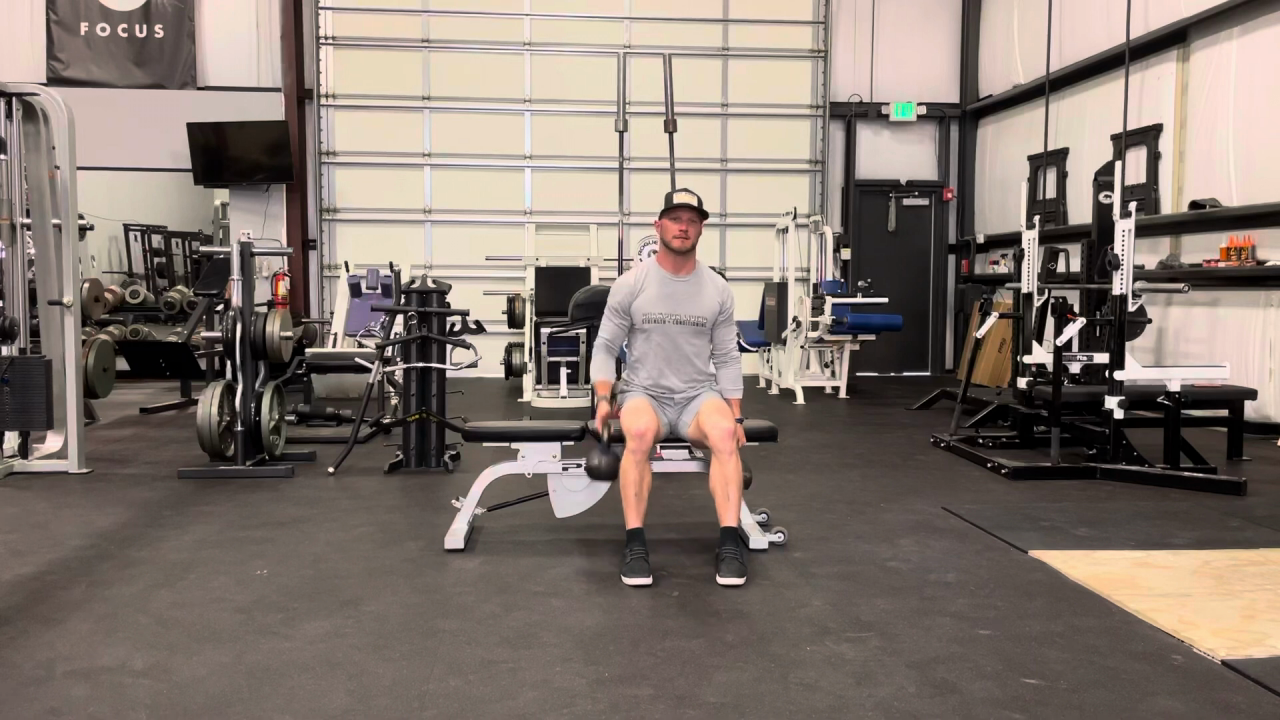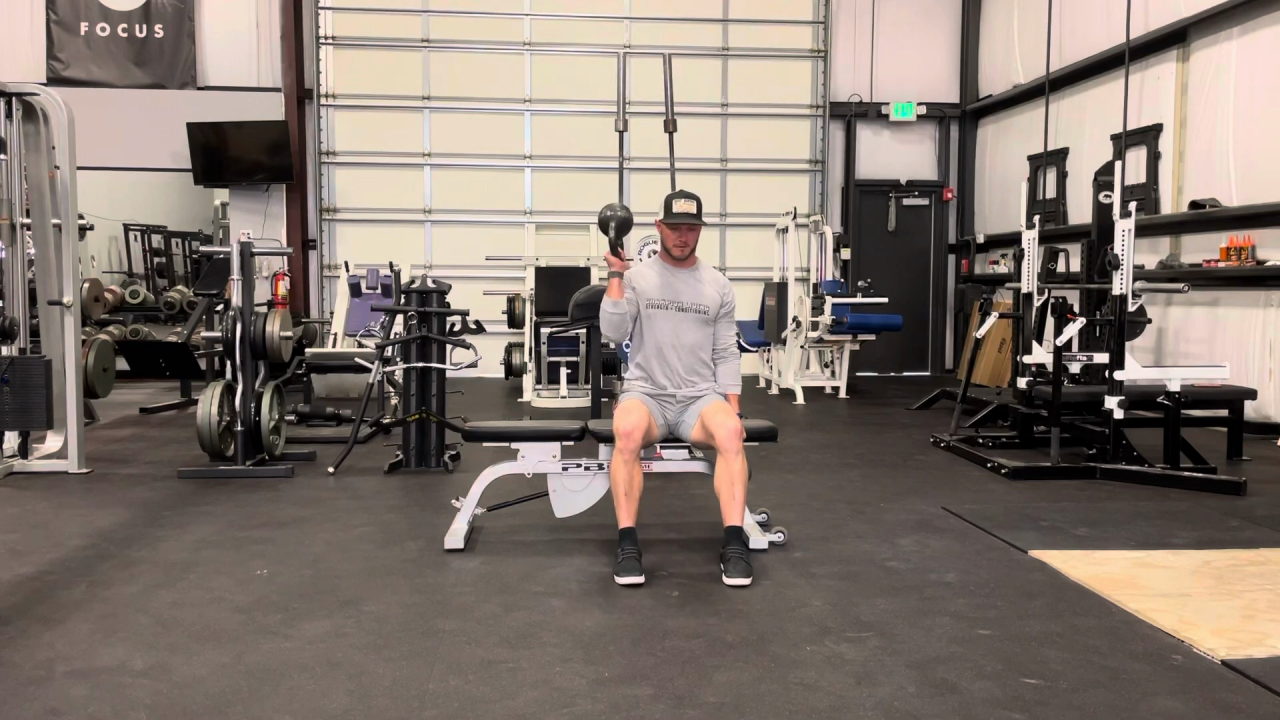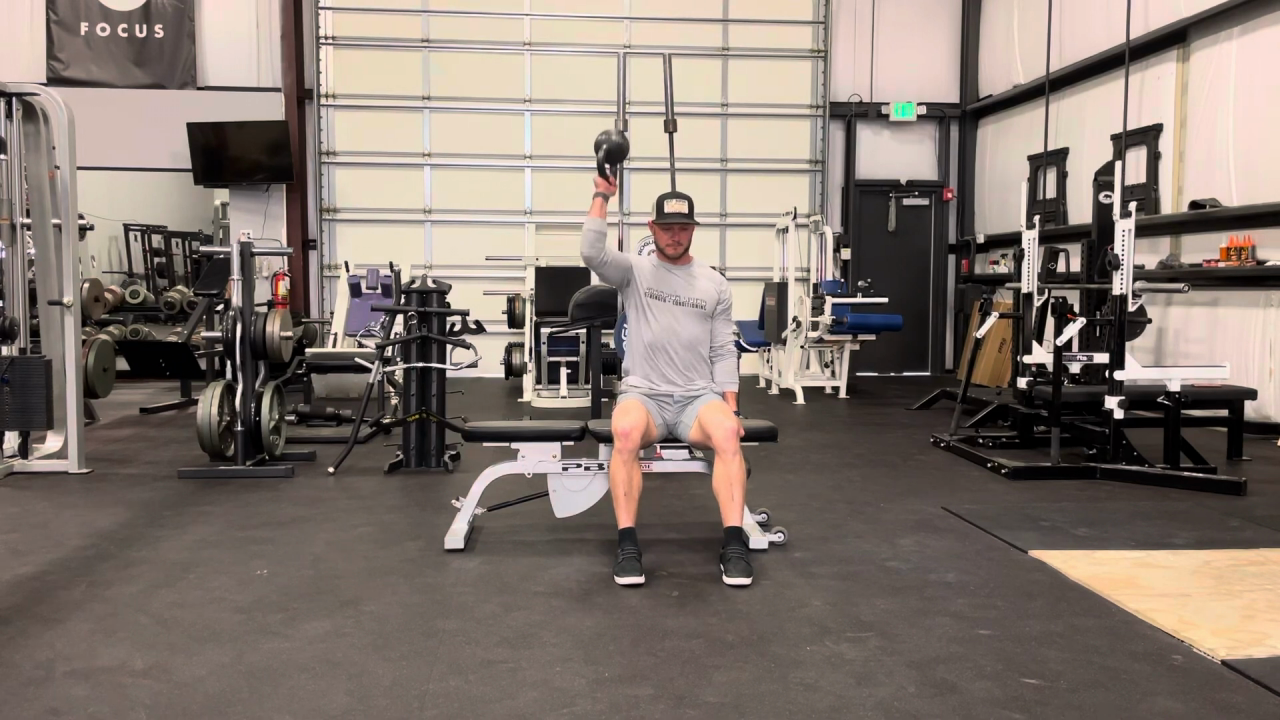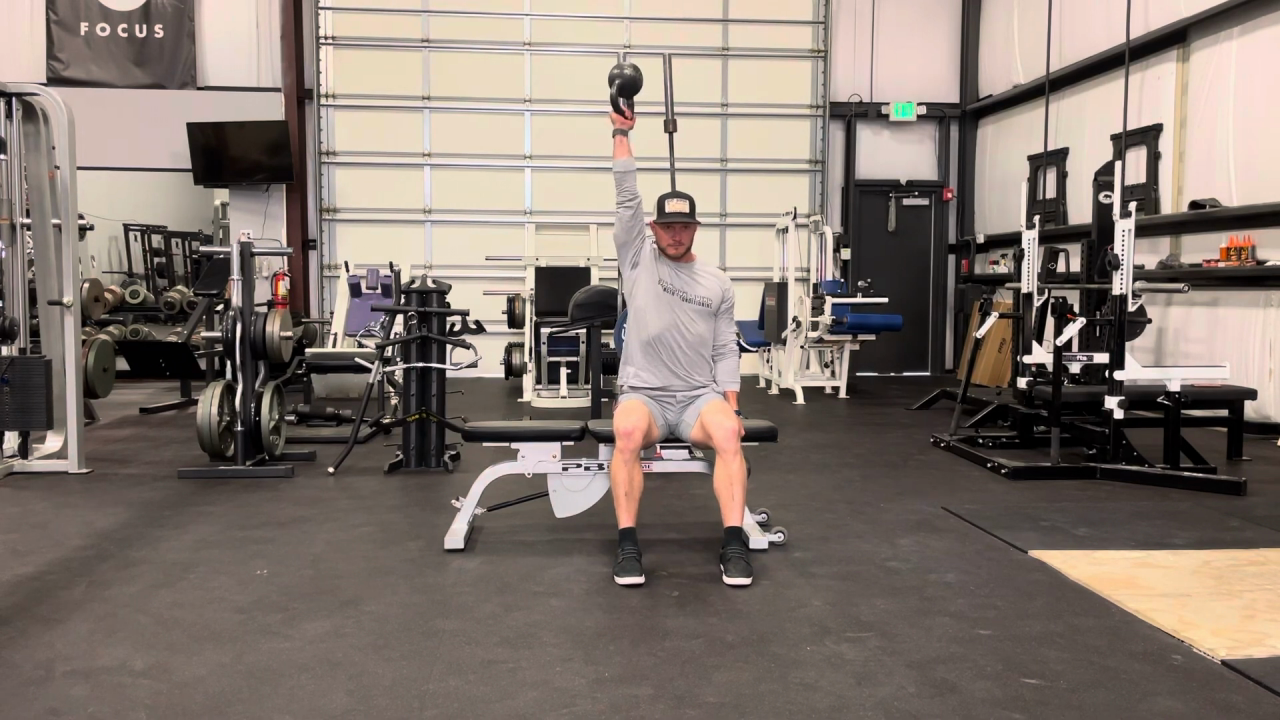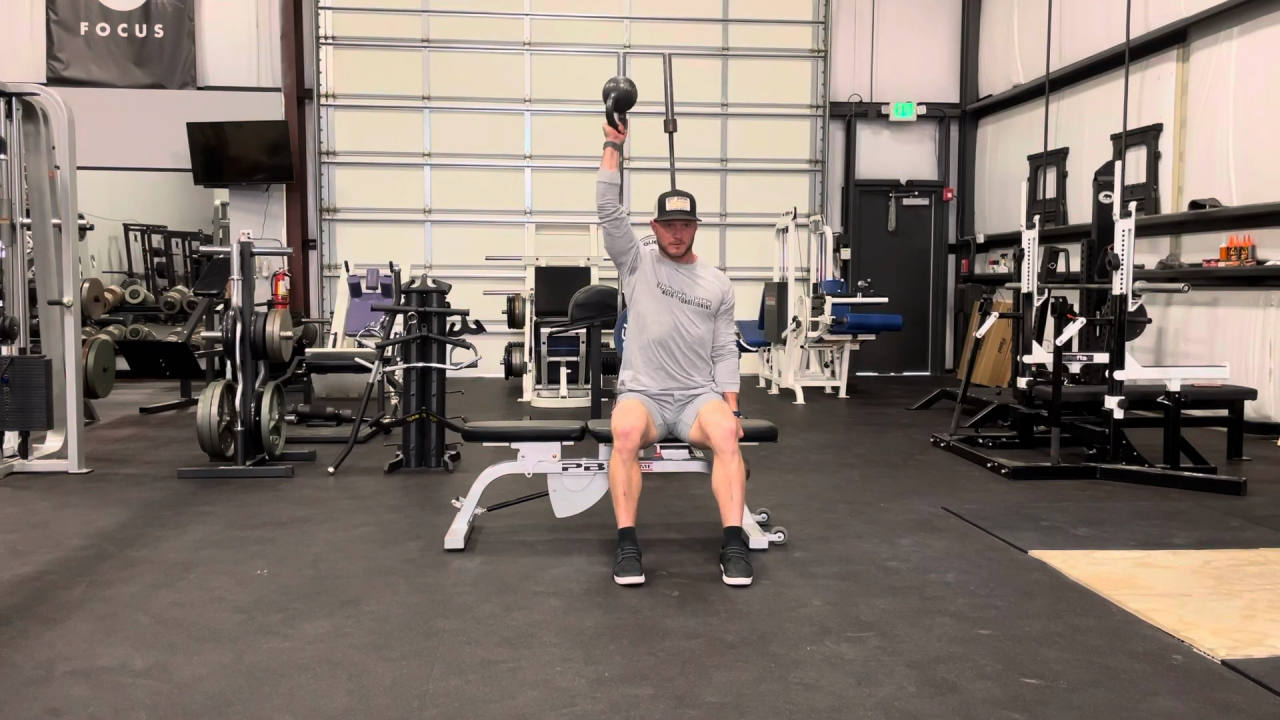
dt=1s
person 1, frame 1
left shoulder: (718, 289)
right shoulder: (631, 284)
left elbow: (727, 358)
right elbow: (606, 346)
left wrist: (736, 417)
right wrist: (603, 399)
left hip: (698, 396)
right hip: (644, 394)
left knee: (724, 434)
right knee: (639, 434)
left ankle: (730, 543)
right ankle: (635, 543)
person 1, frame 2
left shoulder: (718, 285)
right shoulder: (637, 277)
left elbow: (726, 354)
right elbow: (614, 332)
left wrist: (734, 410)
right wrist: (616, 274)
left hip: (700, 395)
right hip: (645, 392)
left knee: (730, 433)
right knee: (627, 431)
left ankle: (734, 543)
right ankle: (628, 544)
person 1, frame 3
left shoulder: (715, 284)
right shoulder: (634, 269)
left elbow: (724, 352)
right elbow: (591, 254)
left wrist: (731, 408)
right wrist: (602, 197)
left hip: (698, 396)
right hip: (644, 392)
left knee: (727, 434)
right knee: (625, 432)
left ankle: (734, 544)
right ankle: (627, 545)
person 1, frame 4
left shoulder: (717, 283)
right shoulder: (638, 259)
left elbow: (725, 350)
right elbow: (626, 196)
left wrist: (732, 406)
right wrist: (621, 132)
left hip: (698, 395)
right hip: (643, 393)
left knee: (728, 434)
right knee: (627, 433)
left ankle: (734, 544)
right ankle: (628, 544)
person 1, frame 5
left shoulder: (718, 283)
right shoulder: (637, 263)
left elbow: (725, 352)
right elbow: (609, 210)
left wrist: (732, 407)
right wrist: (612, 145)
left hip: (698, 395)
right hip: (643, 392)
left knee: (726, 434)
right knee: (625, 432)
left ankle: (733, 544)
right ankle: (627, 544)
